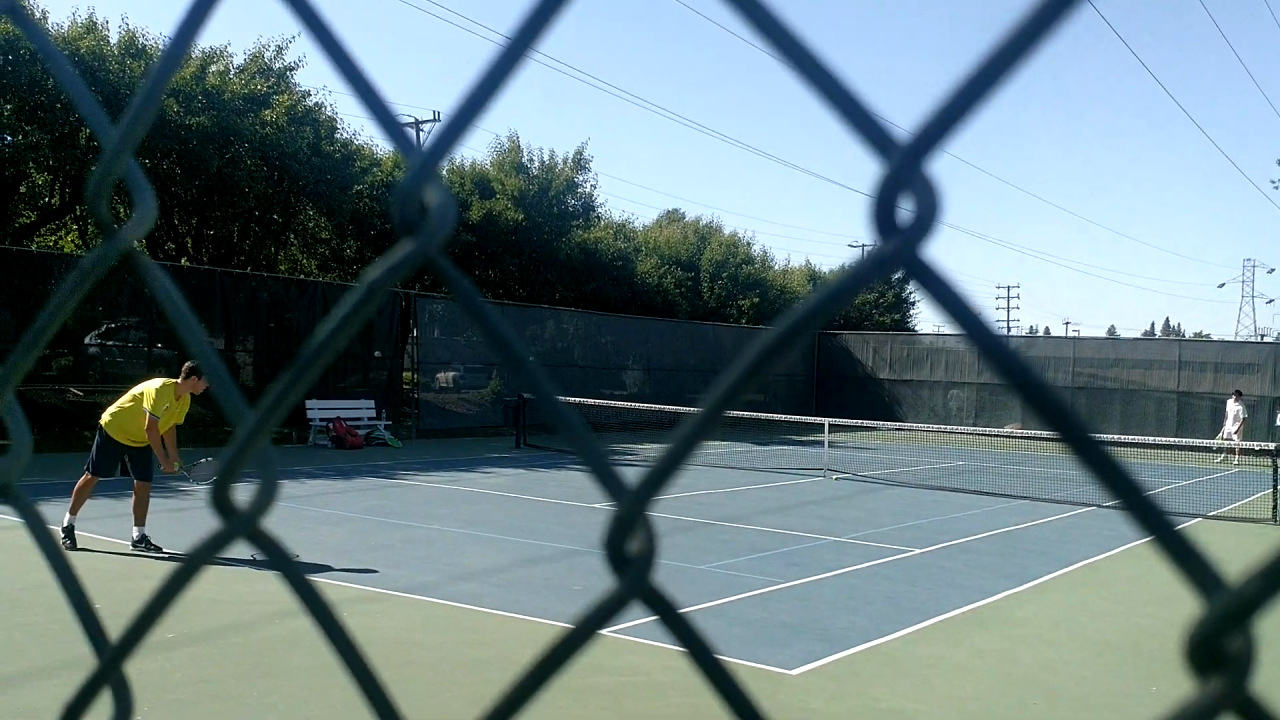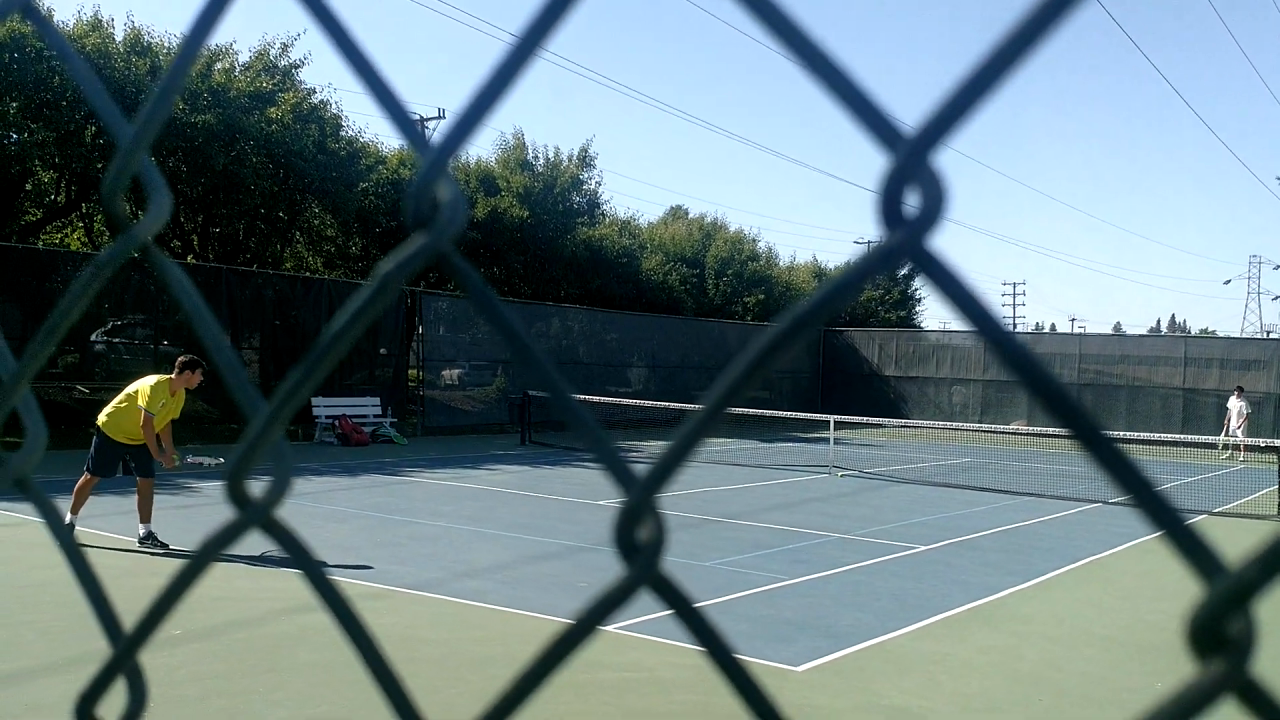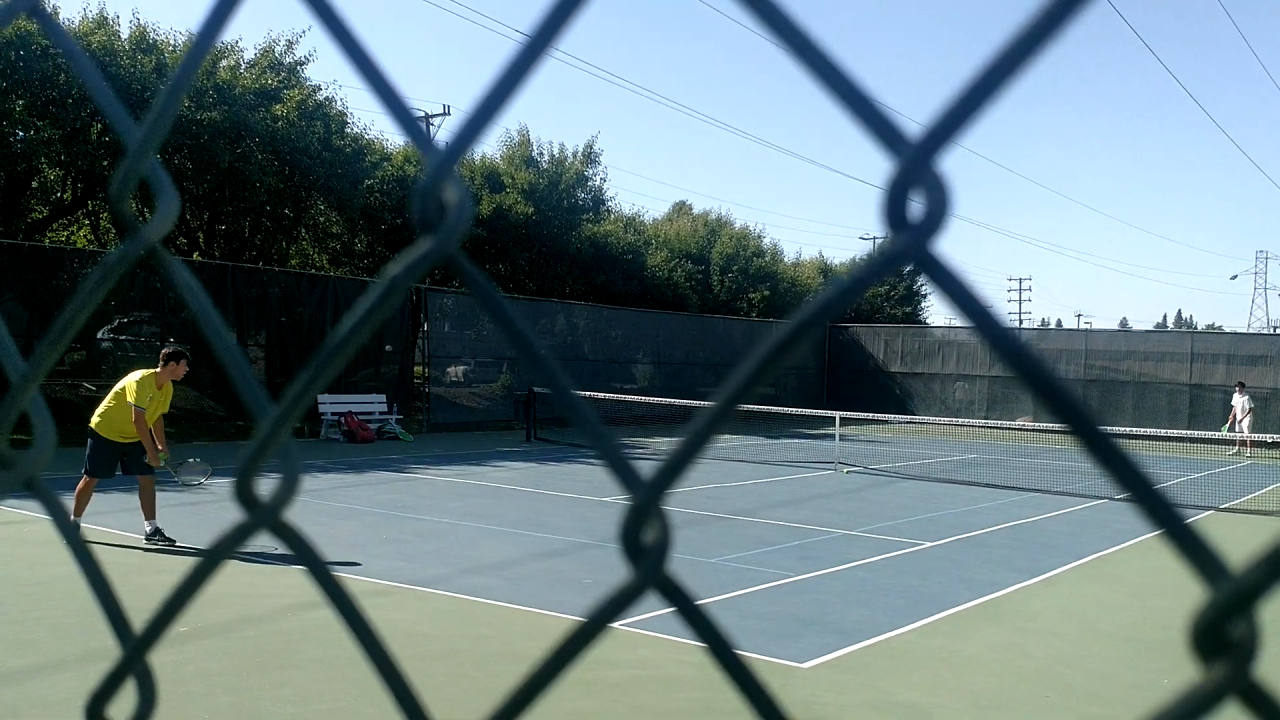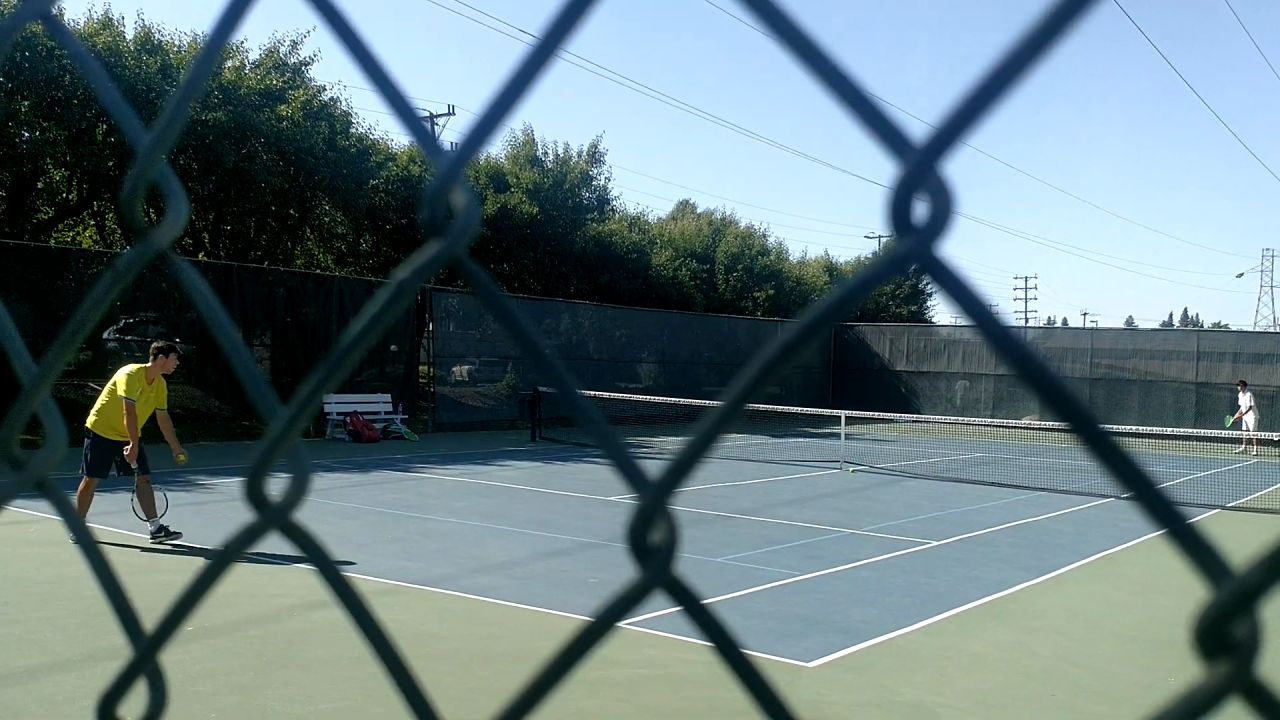
dt=0.2s
person 1, frame 1
left shoulder: (185, 400)
right shoulder: (159, 389)
left elbow: (169, 427)
right elbow: (150, 428)
left wrist: (173, 457)
right wrist: (163, 460)
left hip: (140, 441)
right hip: (113, 431)
left knee: (144, 485)
right knee: (91, 477)
left ankle: (139, 537)
right ankle: (68, 524)
person 1, frame 2
left shoulder: (179, 395)
right shoulder: (154, 387)
left elbow: (165, 422)
right elbow: (146, 425)
left wrist: (170, 451)
right wrist: (158, 455)
left hip: (138, 439)
right hip: (111, 431)
left knee: (147, 481)
right knee: (91, 477)
left ankle: (145, 533)
right ankle: (69, 523)
person 1, frame 3
left shoulder: (167, 388)
right shoulder: (140, 381)
left elbow: (156, 417)
right elbow: (138, 420)
left wrist: (162, 447)
right wrist: (151, 453)
left hip: (133, 437)
right hip: (105, 432)
left knee: (147, 479)
right knee: (91, 479)
left ankle: (152, 530)
right ankle: (73, 524)
person 1, frame 4
left shoulder: (160, 384)
right shoulder: (130, 374)
left elbow: (163, 417)
right elbow: (129, 413)
left wrist: (176, 447)
right wrist: (134, 446)
left hip: (129, 436)
right hip: (101, 431)
left knee: (143, 479)
right knee: (91, 479)
left ankle: (156, 528)
